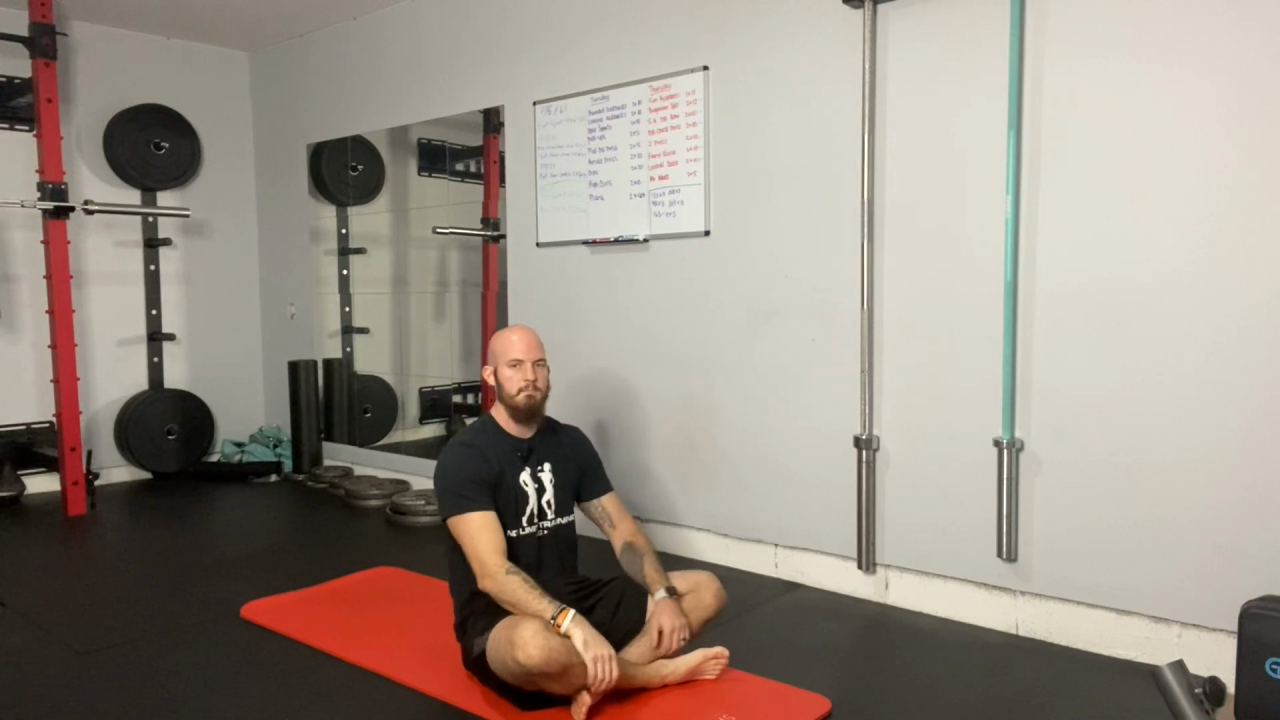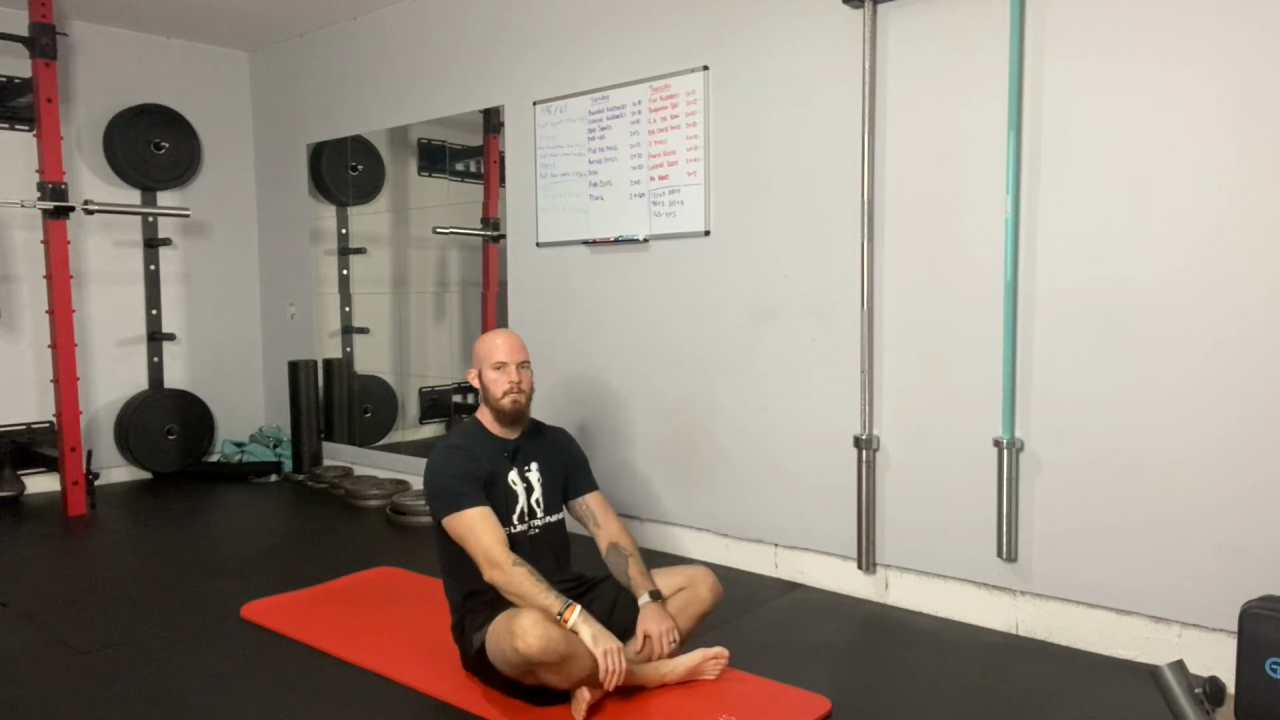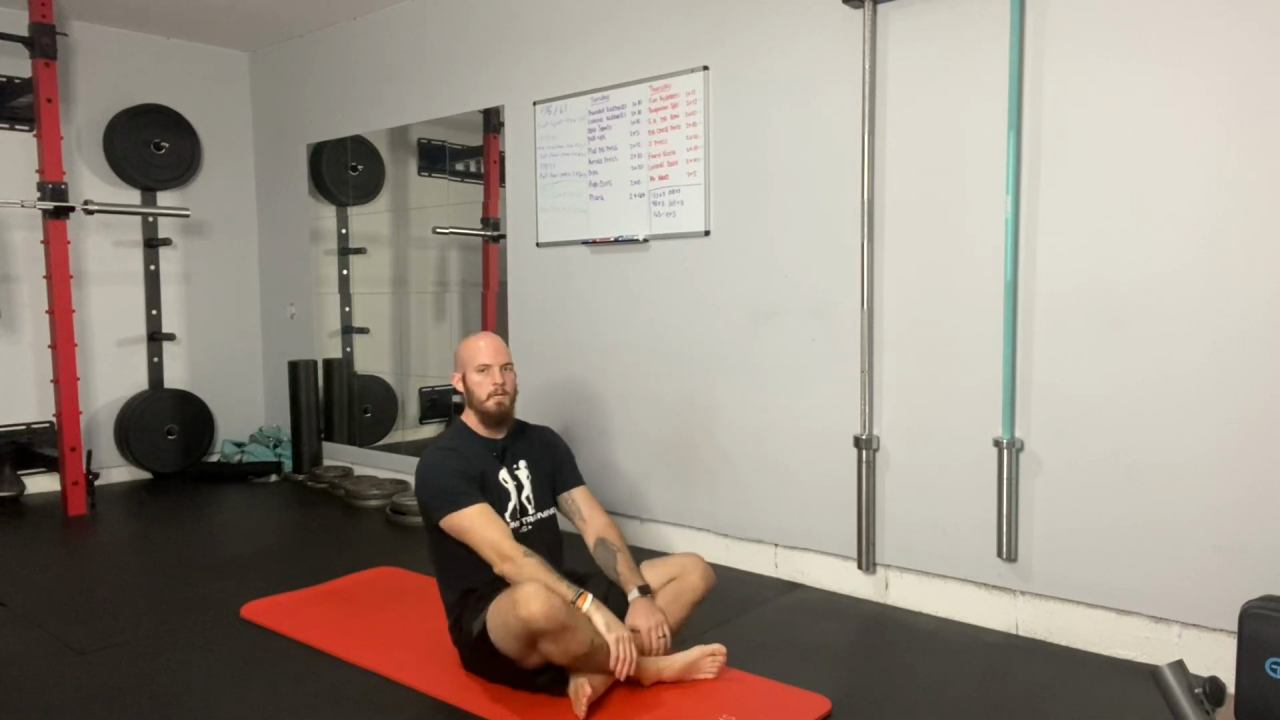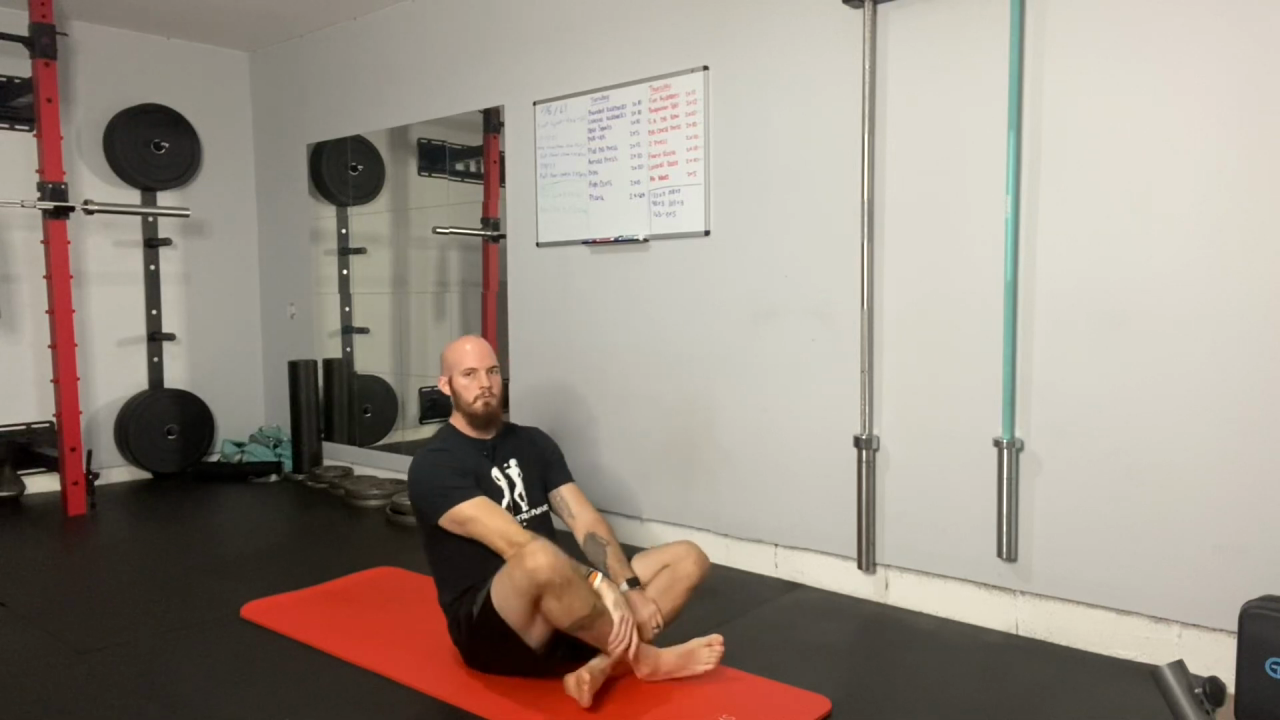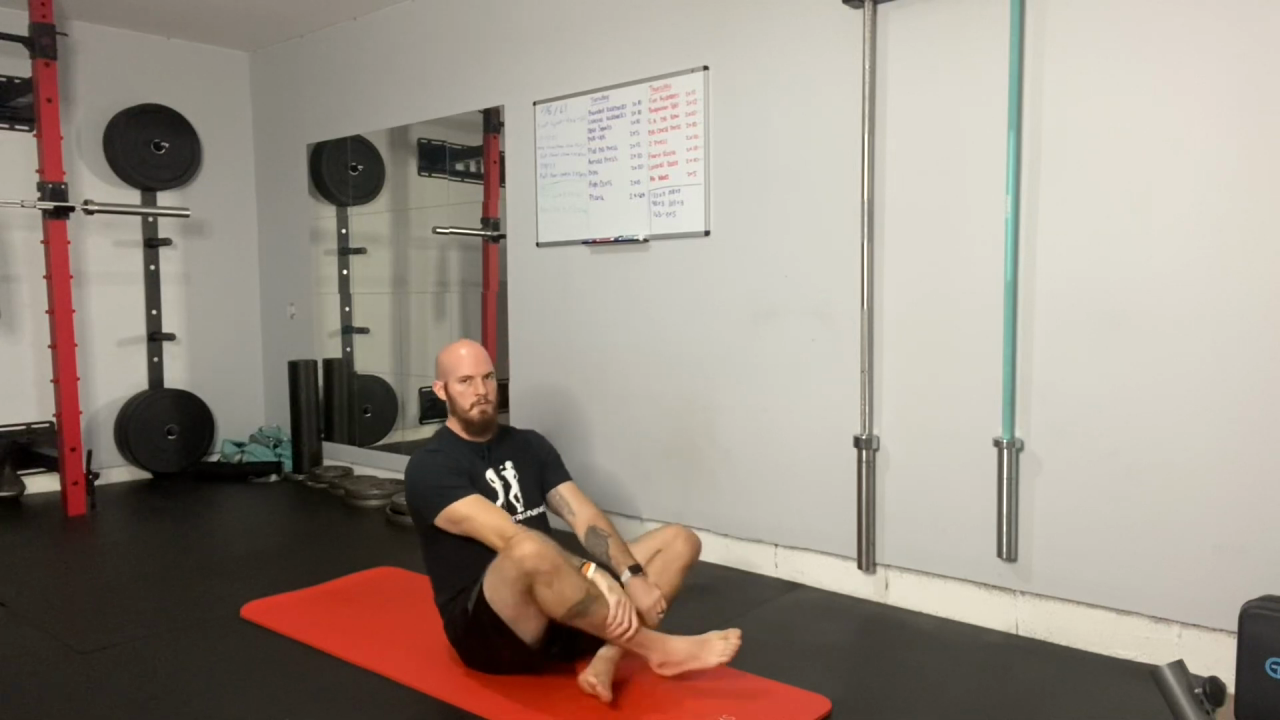
dt=0.2s
person 1, frame 1
left shoulder: (570, 442)
right shoulder: (465, 456)
left elbow: (622, 528)
right elbow: (492, 573)
left wrist: (665, 594)
right wrist: (571, 624)
left hip: (570, 595)
right hip: (498, 619)
left knee: (706, 591)
right knee: (536, 645)
left ankle: (599, 679)
right ankle: (655, 672)
person 1, frame 2
left shoulder: (557, 443)
right shoulder: (453, 459)
left elbow: (608, 529)
right elbow: (497, 566)
left wrist: (649, 600)
right wrist: (579, 621)
left hip: (563, 593)
right hip: (493, 617)
left knee: (702, 584)
right knee: (535, 634)
left ankle: (599, 678)
right ankle: (651, 671)
person 1, frame 3
left shoulder: (543, 442)
right shoulder: (443, 462)
left elbow: (595, 524)
right elbow: (505, 558)
left wrist: (639, 595)
right wrist: (591, 608)
left hip: (557, 594)
right hip: (488, 619)
left knee: (694, 571)
right knee: (536, 603)
left ankle: (597, 673)
right ankle: (646, 667)
person 1, frame 4
left shoulder: (533, 442)
right shoulder: (434, 465)
left elbow: (584, 521)
right elbow: (512, 543)
left wrist: (631, 588)
right wrist: (599, 585)
left hip: (560, 601)
right hip: (488, 624)
left knee: (688, 558)
right knee: (541, 559)
left ankle: (599, 665)
right ankle: (641, 658)
person 1, frame 5
left shoulder: (529, 444)
right shoulder: (430, 467)
left elbow: (585, 518)
right elbow: (508, 538)
left wrist: (633, 576)
right wrist: (594, 575)
left hip: (555, 605)
right hip: (487, 626)
left knee: (678, 539)
right knee: (532, 551)
left ankle: (606, 658)
right ankle: (656, 649)
